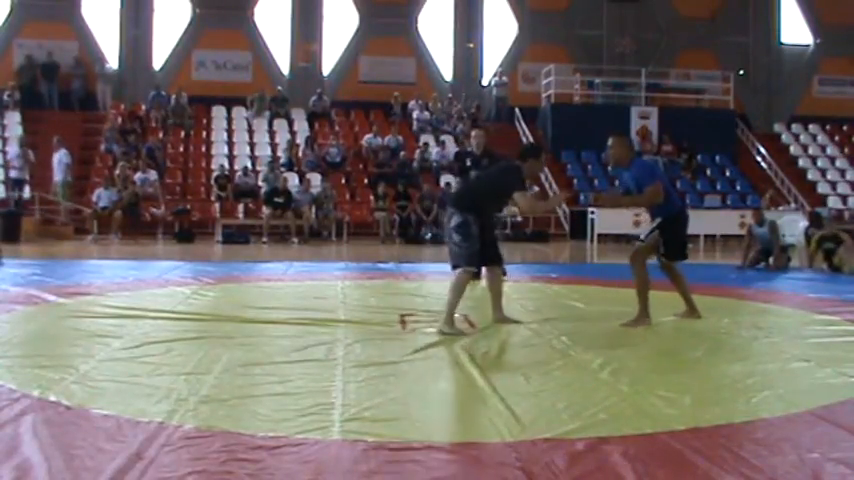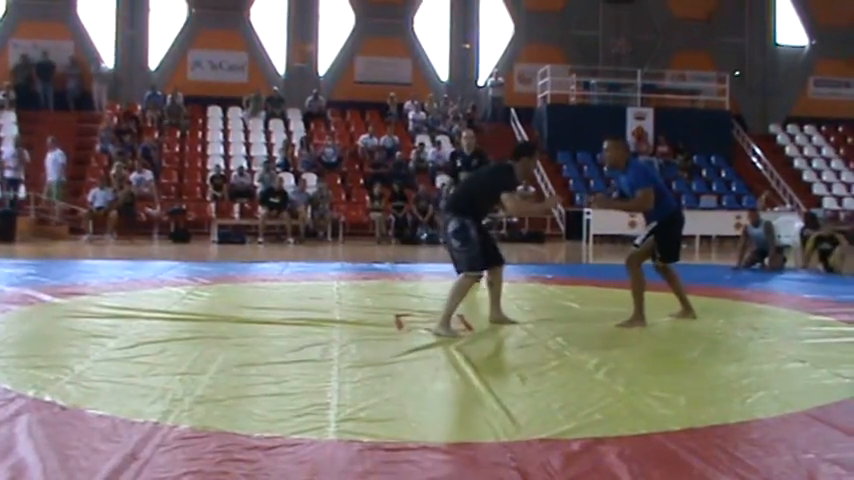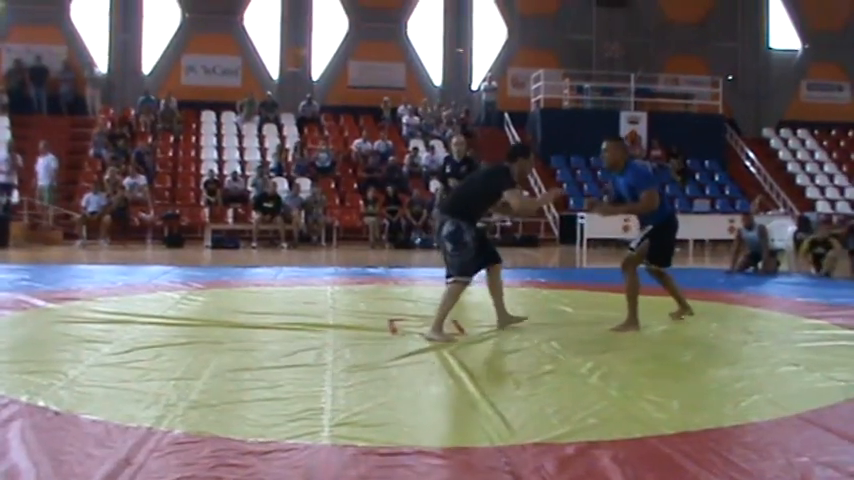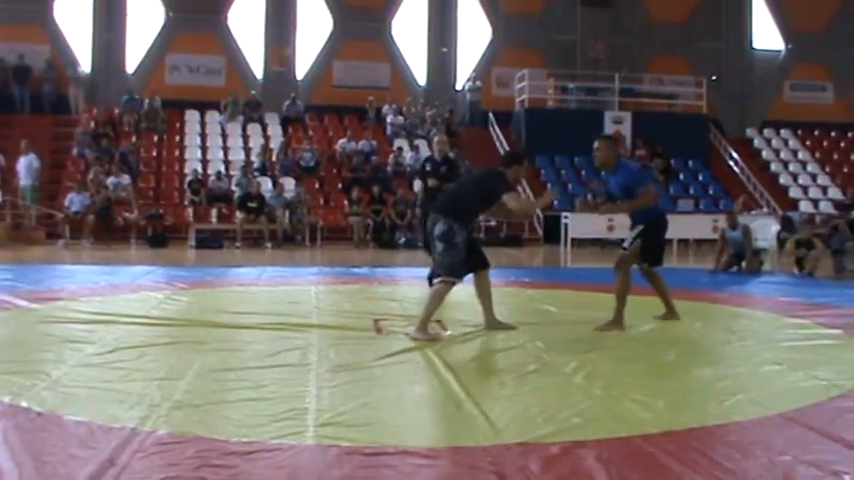
dt=0.2s
person 1, frame 1
left shoulder: (510, 172)
right shoulder: (512, 174)
left elbow: (523, 203)
right elbow: (527, 206)
left wrist: (546, 204)
right wrist: (554, 202)
left hip: (477, 215)
right hip: (462, 214)
left knee: (493, 263)
right knee: (467, 267)
left ankle: (498, 313)
right ankle: (447, 321)
person 1, frame 2
left shoulder: (504, 173)
right shoulder: (504, 174)
left elbow: (511, 204)
right elbow: (514, 208)
left wrist: (538, 207)
right wrist: (544, 205)
left hip: (470, 219)
right hip: (458, 218)
left knee: (495, 263)
right knee: (471, 271)
left ankle: (495, 313)
right ankle: (442, 324)
person 1, frame 3
left shoulder: (499, 174)
right shoulder: (502, 175)
left elbow: (497, 205)
right elbow: (519, 205)
left wrist: (533, 205)
right wrist: (546, 199)
left hip: (464, 221)
right hip: (453, 221)
left knee: (493, 263)
right knee: (461, 277)
left ankle: (502, 316)
right ankle: (435, 329)
person 1, frame 4
left shoulder: (492, 179)
right shoulder: (499, 179)
left elbow: (497, 209)
right elbow: (518, 206)
left wrist: (524, 213)
right wrist: (542, 201)
left hip: (456, 223)
right hip: (446, 222)
left knee: (481, 268)
right knee: (448, 277)
left ankle: (490, 319)
right ankle: (420, 328)
person 2, frame 1
left shoulder: (642, 168)
right shoulder: (627, 173)
left elbow: (657, 196)
right elbow: (629, 199)
left wrist: (620, 200)
right wrist: (607, 200)
left hip: (670, 218)
right hip: (670, 218)
left knee: (637, 257)
right knee: (666, 264)
left ankle: (643, 314)
right ankle: (692, 309)
person 2, frame 2
left shoulder: (637, 171)
right shoulder: (622, 175)
left elbow: (646, 203)
right elbow: (625, 201)
left wrist: (610, 204)
right wrist: (604, 202)
left hip: (666, 221)
right hip: (666, 220)
left knee: (633, 261)
right knee: (661, 265)
left ankle: (638, 316)
right ankle: (687, 308)
person 2, frame 3
left shoulder: (637, 172)
right shoulder: (618, 177)
left elbow: (651, 203)
right elbow: (619, 202)
left wrist: (616, 210)
right wrist: (601, 206)
left hip: (660, 224)
right hip: (659, 224)
left knee: (629, 264)
right knee: (654, 268)
left ankle: (632, 320)
right ankle: (684, 306)
person 2, frame 4
left shoulder: (629, 171)
right shoulder: (609, 176)
left elbow: (651, 197)
right elbow: (610, 201)
left wrist: (621, 208)
right wrist: (596, 206)
left hip: (651, 223)
right hip: (645, 224)
left knee: (622, 264)
right knee: (646, 268)
left ankle: (617, 320)
right ankle: (671, 310)
